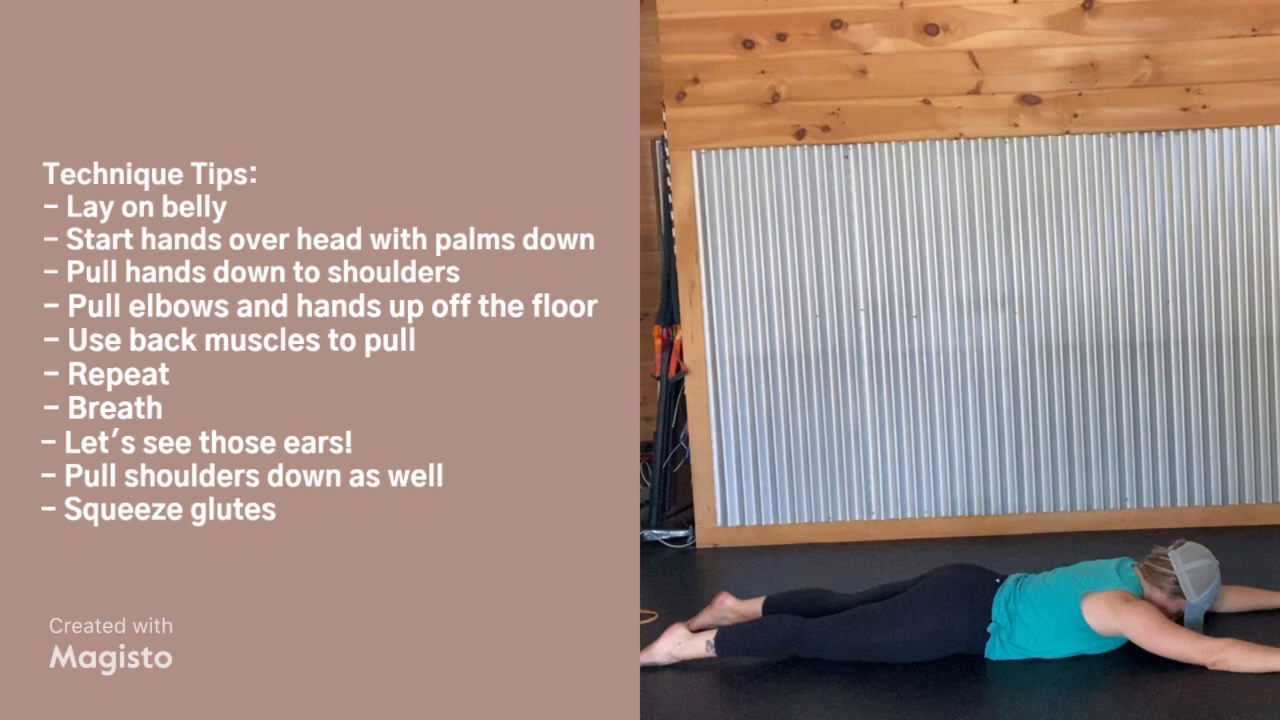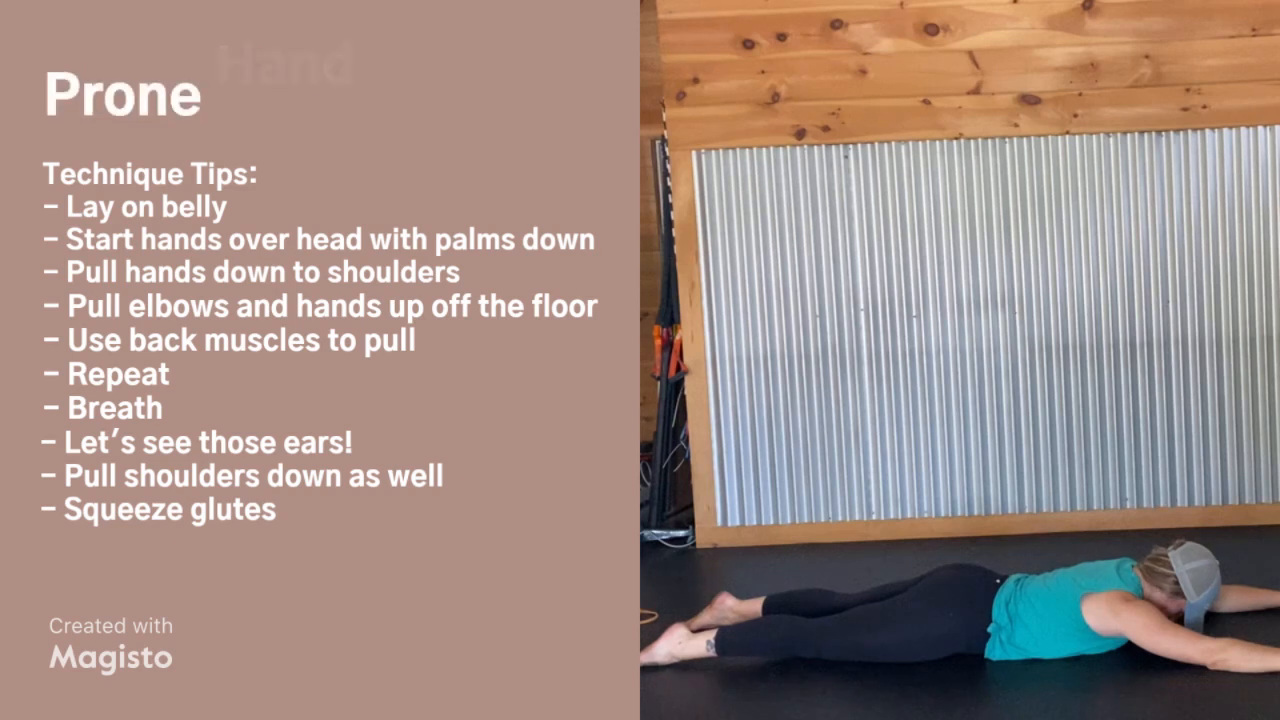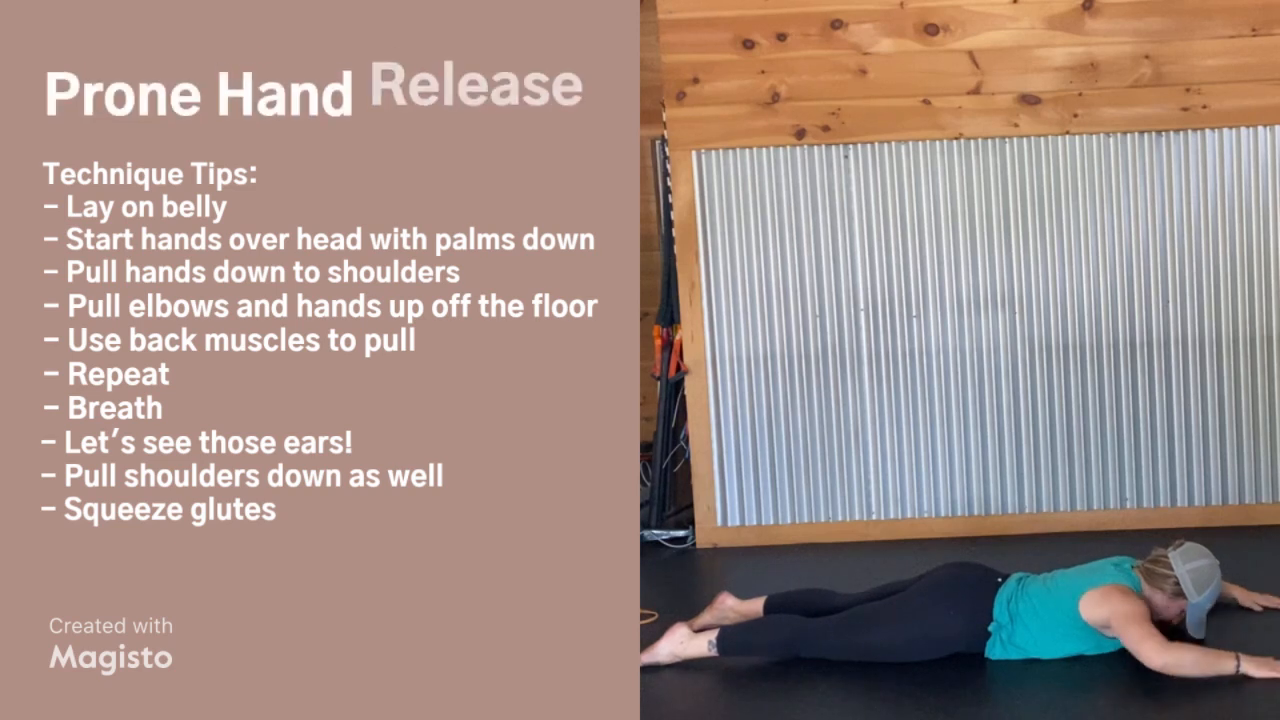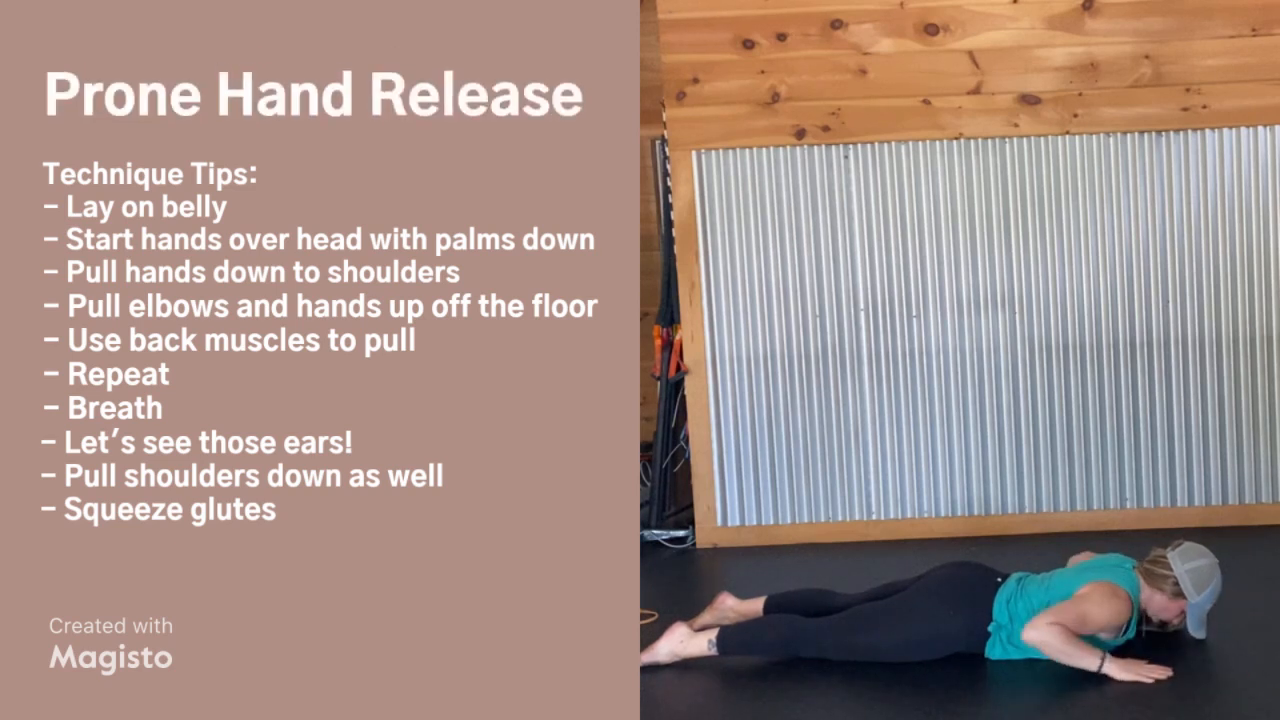
dt=0.4s
person 1, frame 1
left shoulder: (1137, 572)
right shoulder: (1126, 607)
left elbow: (1210, 598)
right elbow: (1213, 653)
left hip: (970, 591)
right hip: (962, 620)
left knee: (841, 607)
right knee: (818, 639)
left ankle: (736, 607)
right ankle: (688, 643)
person 1, frame 2
left shoulder: (1139, 570)
right shoulder: (1128, 608)
left elbow: (1211, 595)
right elbow: (1213, 653)
left hip: (970, 592)
right hip: (963, 621)
left knee: (843, 607)
right knee: (820, 640)
left ankle: (737, 607)
right ankle: (688, 644)
person 1, frame 3
left shoulder: (1136, 568)
right shoulder: (1126, 602)
left elbow: (1185, 587)
right elbow: (1158, 655)
left hip: (973, 588)
right hip: (963, 618)
left knee: (842, 606)
right knee: (820, 639)
left ankle: (738, 606)
right ankle: (690, 642)
person 1, frame 4
left shoulder: (1123, 566)
right shoulder: (1114, 605)
right elbow: (1037, 630)
left wrist: (1139, 617)
right wrist: (1106, 664)
left hip: (969, 587)
right hip: (961, 619)
left knee: (841, 606)
right knee: (818, 639)
left ankle: (736, 606)
right ankle: (688, 642)
